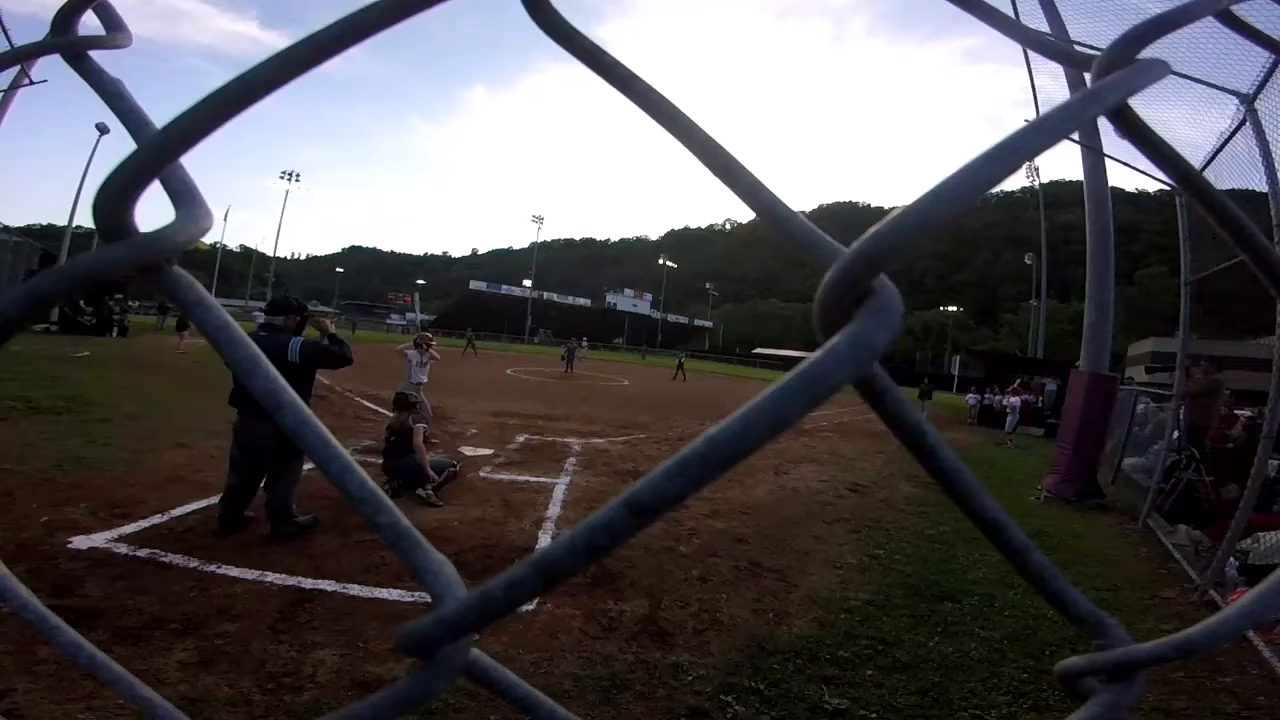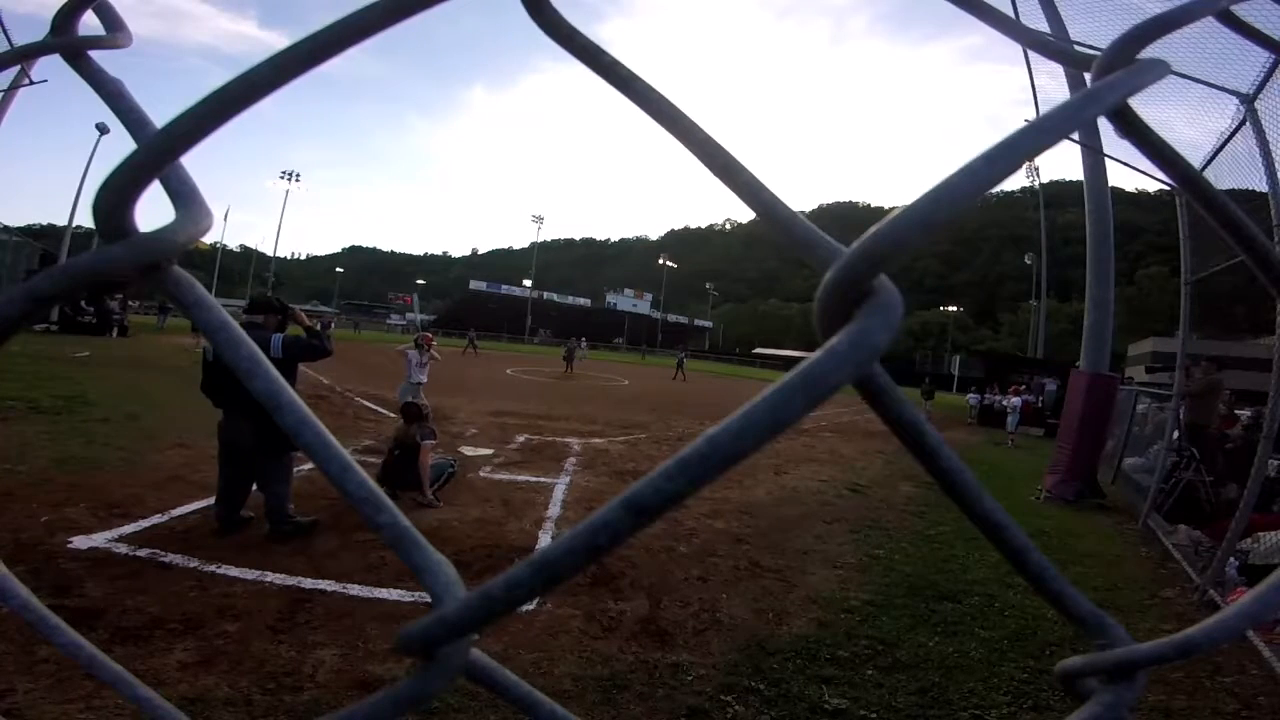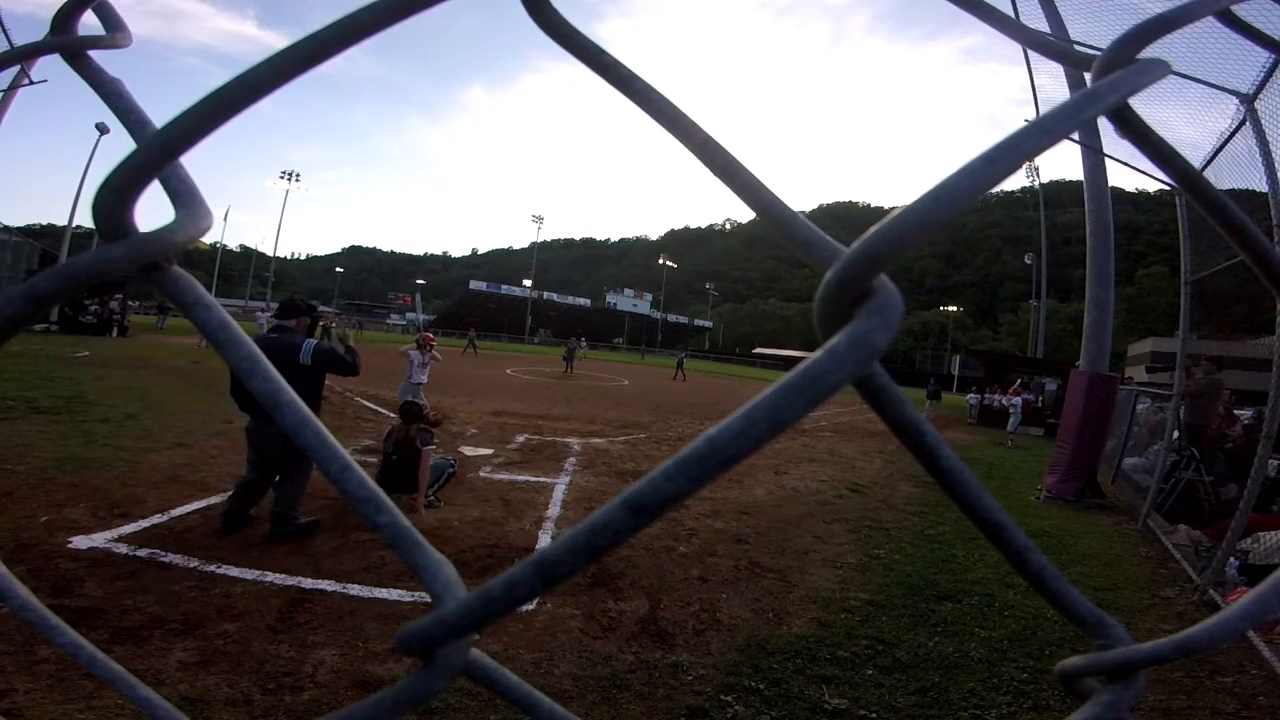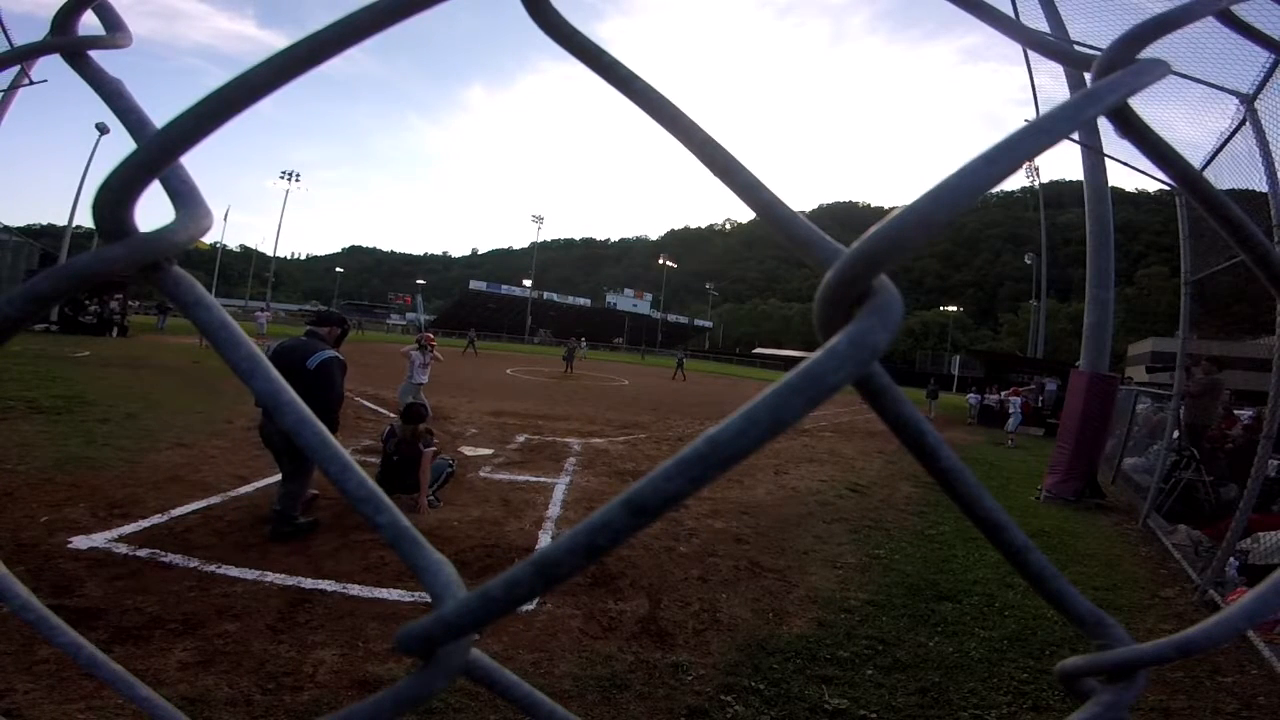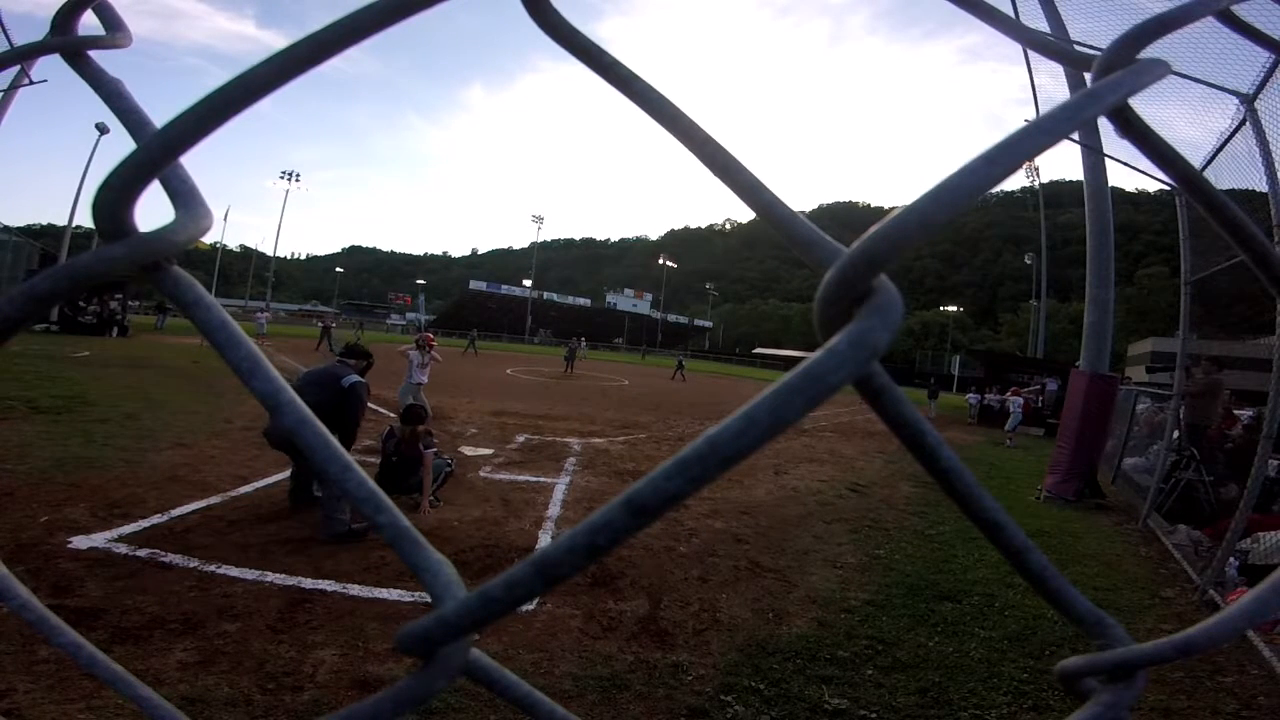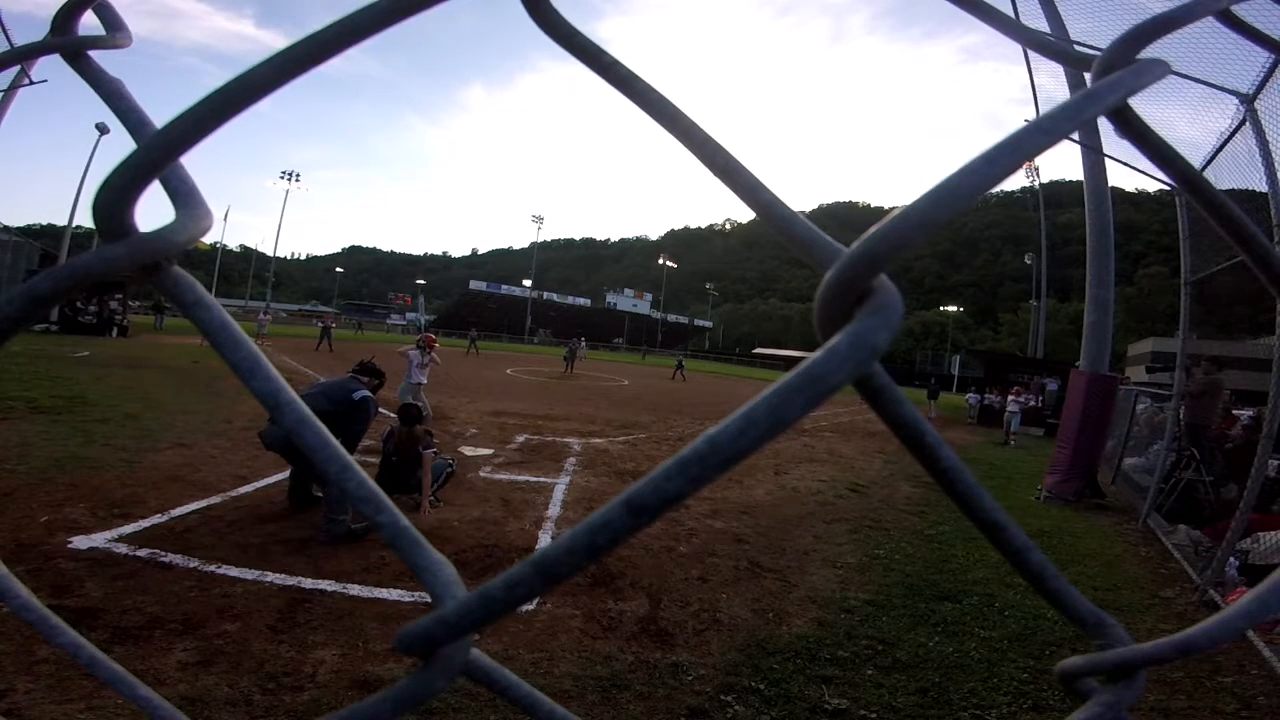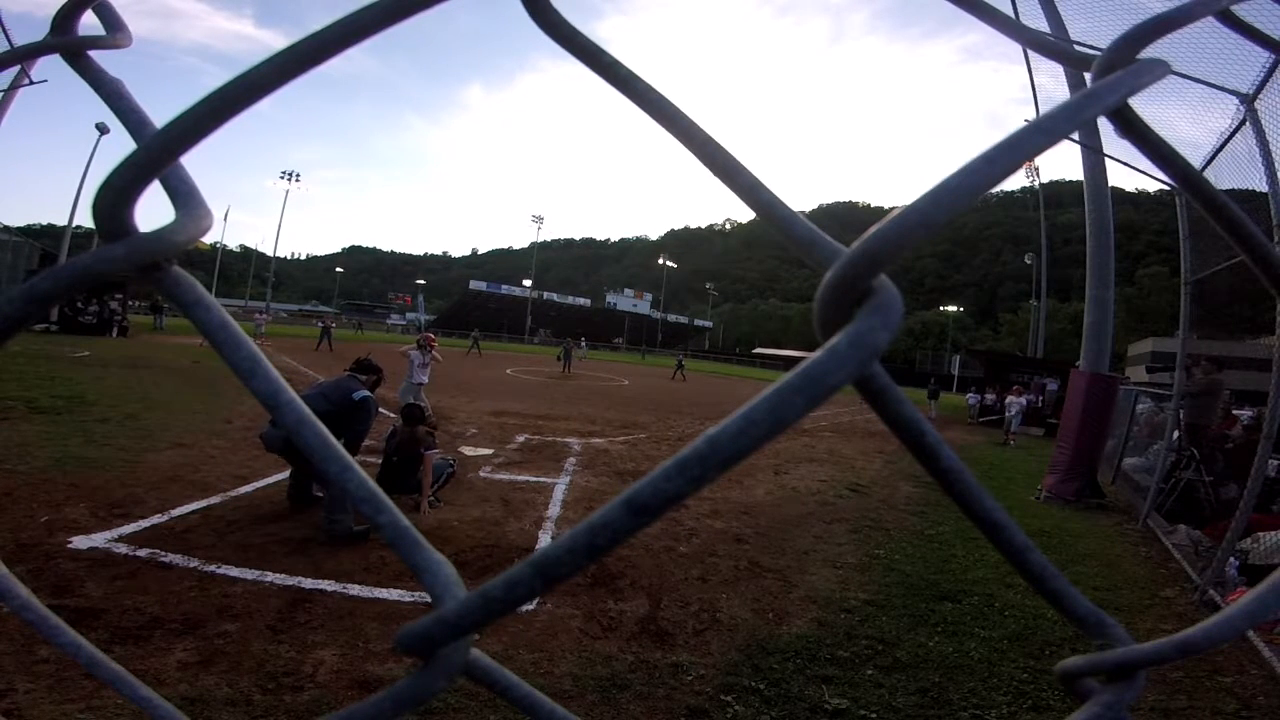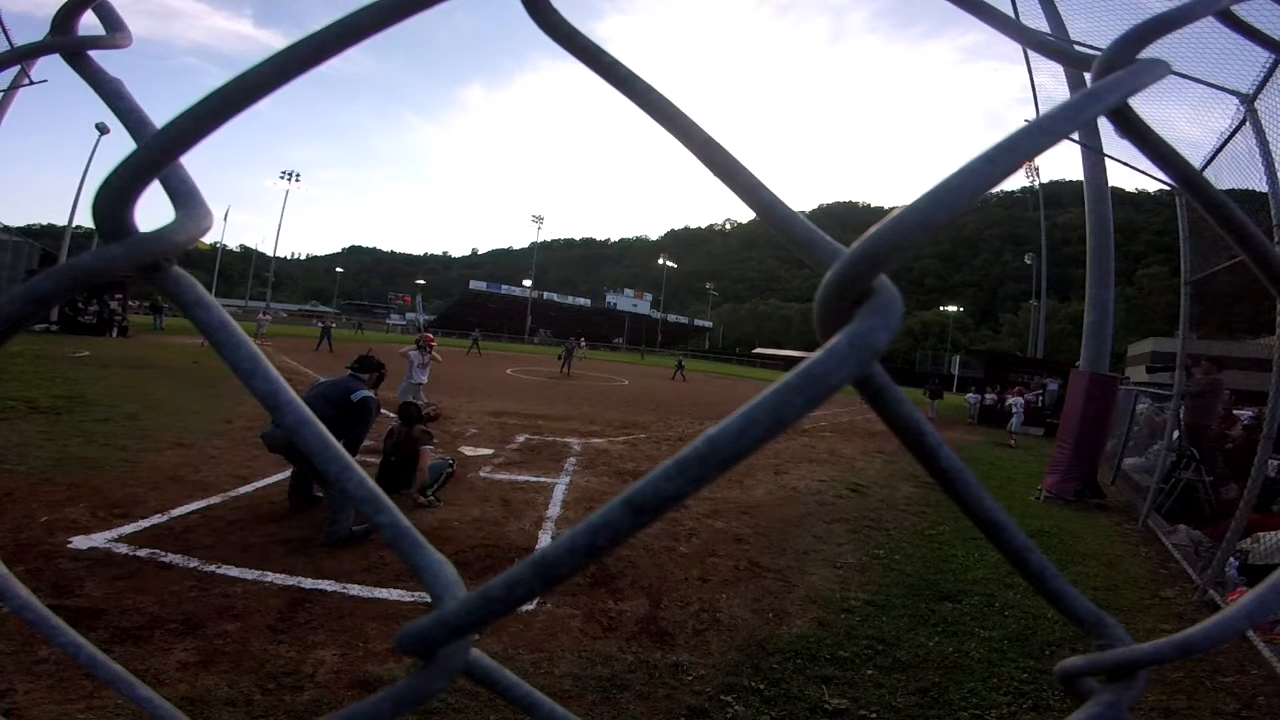
dt=0.7s
person 1, frame 1
right shoulder: (297, 347)
right elbow: (343, 357)
right wrist: (329, 333)
left hip: (246, 422)
right hip: (282, 427)
left knee: (242, 476)
right knee: (282, 478)
left ankle: (229, 519)
right ankle: (283, 523)
person 1, frame 2
right shoulder: (279, 343)
left elbow: (208, 386)
right elbow: (323, 349)
right wrist: (306, 324)
left hip: (232, 422)
right hip: (269, 426)
left knee: (233, 475)
right knee: (276, 477)
left ankle: (227, 518)
right ankle: (283, 523)
person 1, frame 3
right shoulder: (309, 348)
left elbow: (237, 388)
right elbow: (349, 367)
right wrist: (348, 345)
left hip: (259, 425)
left knee: (257, 473)
right knee: (293, 476)
left ankle: (232, 516)
right ankle: (283, 523)
person 1, frame 4
left shoulder: (280, 347)
right shoulder: (328, 358)
right elbow: (331, 401)
right wrist: (330, 430)
left hip: (270, 421)
left knee: (290, 470)
right knee: (298, 473)
left ankle: (298, 500)
right ankle: (285, 523)
person 1, frame 5
left shoulder: (313, 372)
right shoulder: (355, 384)
right elbow: (351, 422)
right wrist: (343, 448)
left hip: (277, 426)
left knee: (305, 458)
left ankle: (301, 496)
right ankle: (338, 527)
person 1, frame 6
left shoulder: (328, 384)
right shoulder: (365, 399)
right elbow: (351, 439)
left hip: (273, 430)
left knee: (306, 459)
left ankle: (300, 498)
right ankle: (338, 530)
person 1, frame 7
left shoulder: (327, 384)
right shoulder: (365, 399)
right elbow: (354, 440)
left hip: (273, 432)
left knee: (308, 460)
left ankle: (300, 497)
right ankle: (340, 531)
person 1, frame 8
left shoulder: (328, 383)
right shoulder: (366, 398)
right elbow: (354, 440)
left hip: (275, 432)
left knee: (309, 459)
left ankle: (301, 498)
right ankle: (339, 532)
